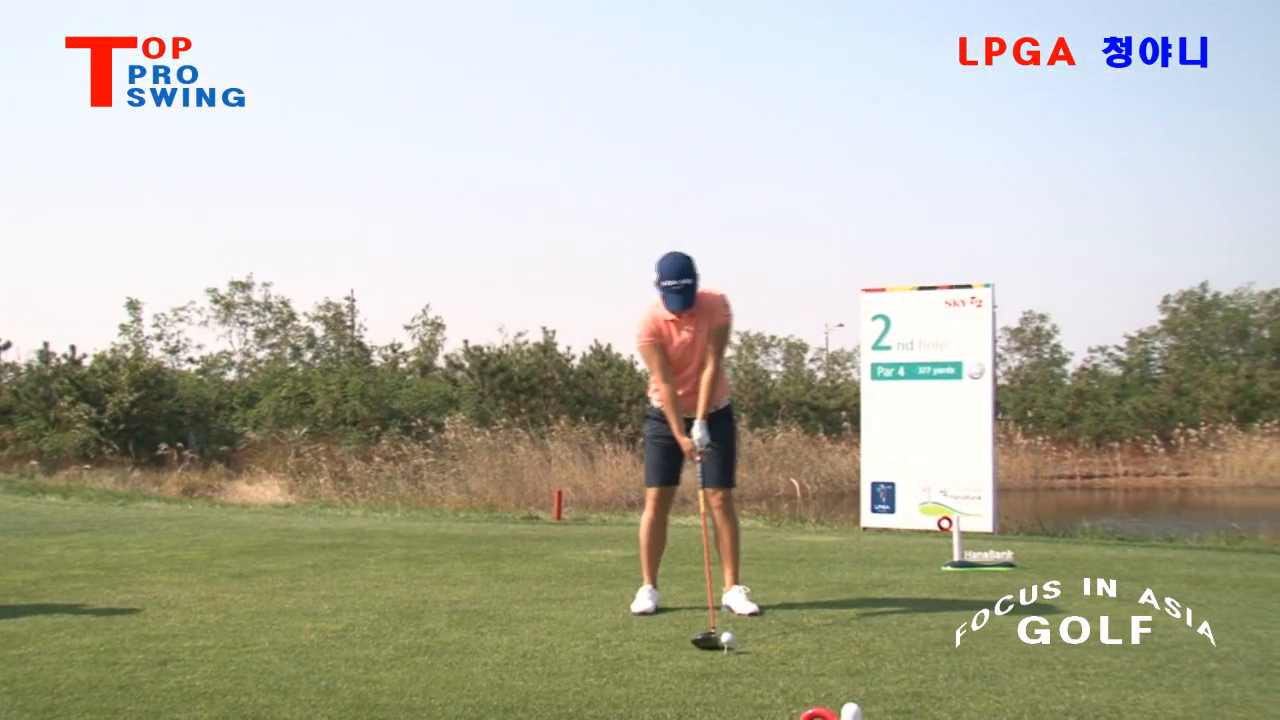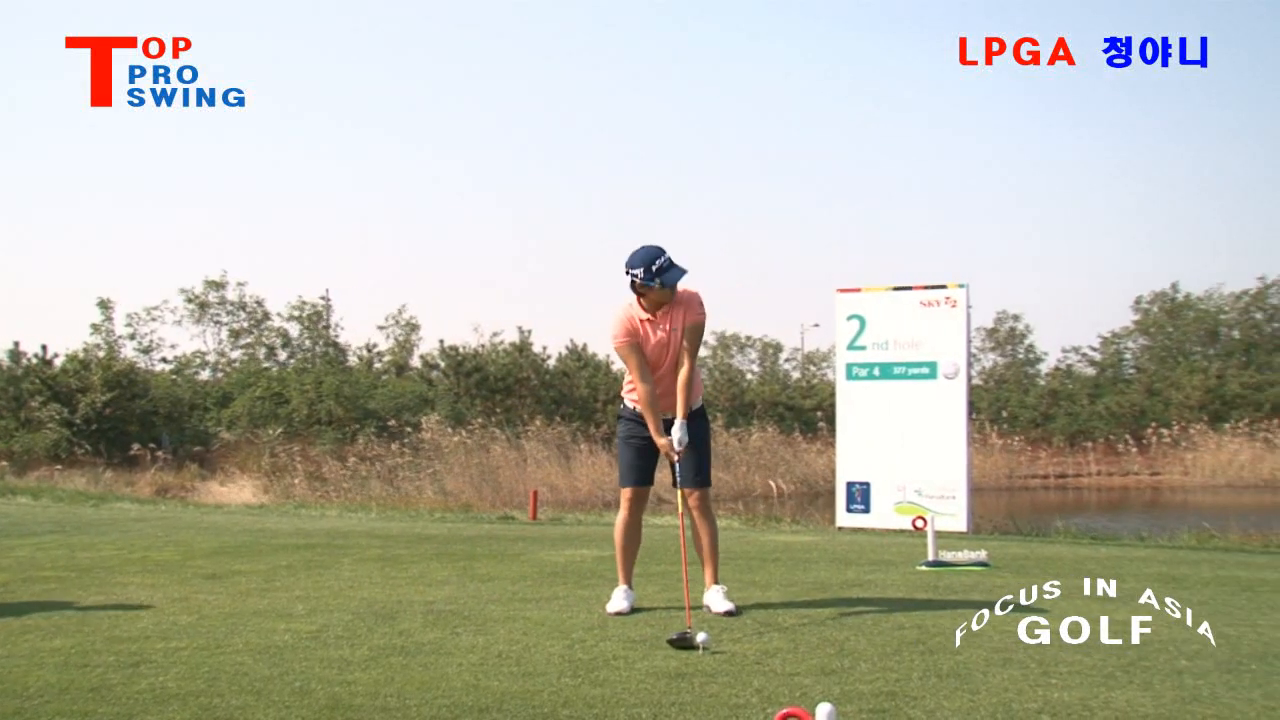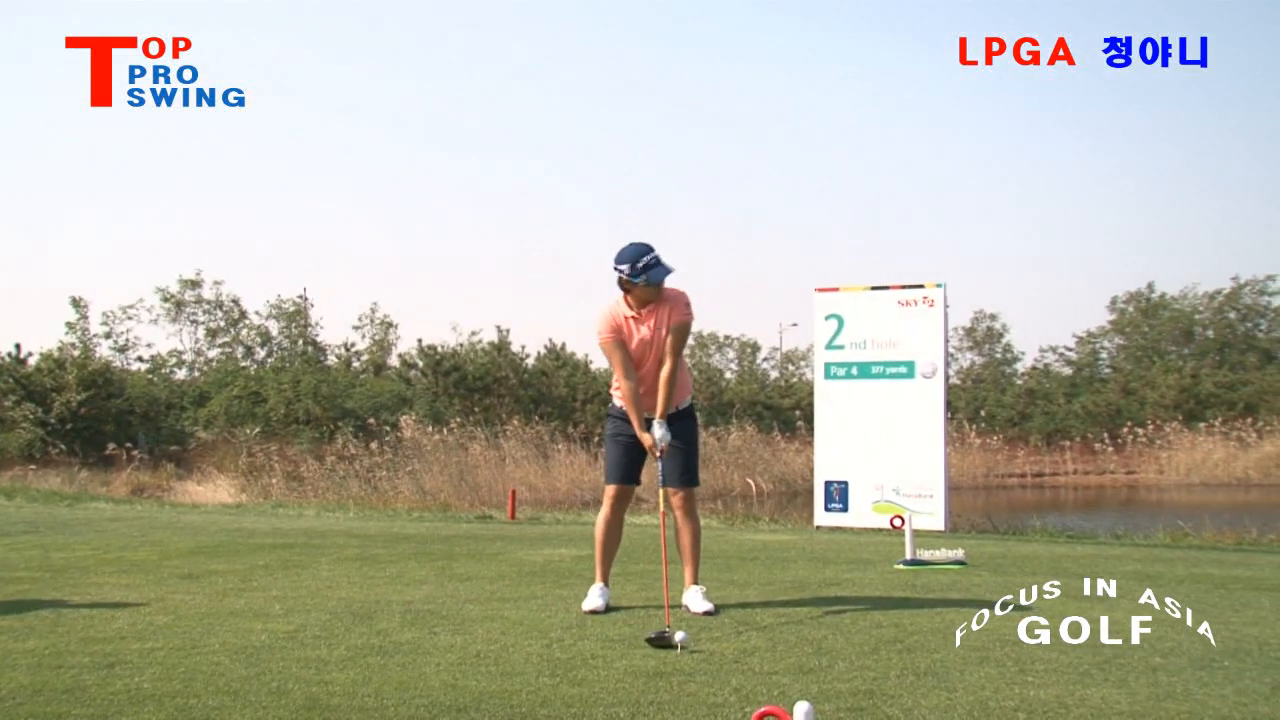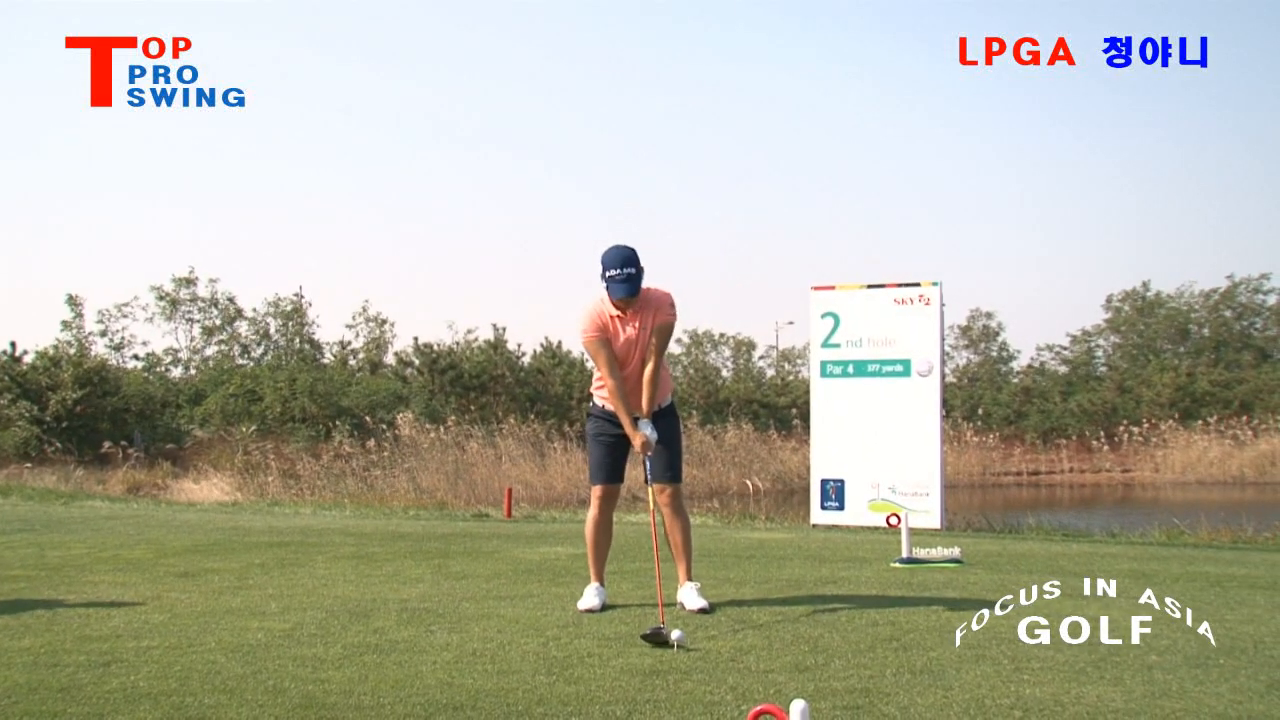
dt=0.4s
person 1, frame 1
left shoulder: (717, 305)
right shoulder: (650, 323)
left elbow: (712, 366)
right elbow: (665, 383)
left wrist: (701, 422)
right wrist: (680, 436)
left hip: (714, 414)
right hip: (664, 417)
left knee: (721, 498)
right knee: (657, 498)
left ankle: (732, 588)
right ankle: (648, 587)
person 1, frame 2
left shoulder: (691, 303)
right shoulder: (625, 323)
left elbow: (687, 366)
right elbow: (643, 382)
left wrist: (680, 423)
right wrist: (658, 436)
left hip: (689, 414)
right hip: (638, 416)
left knee: (698, 499)
right knee: (631, 500)
left ankle: (713, 588)
right ankle: (623, 587)
person 1, frame 3
left shoulder: (678, 302)
right shoulder: (611, 319)
left elbow: (670, 364)
right elbow: (626, 379)
left wrist: (660, 421)
right wrist: (642, 433)
left hip: (675, 413)
right hip: (625, 415)
left knee: (683, 498)
right knee: (615, 497)
left ankle: (692, 588)
right ankle: (600, 585)
person 1, frame 4
left shoulder: (662, 303)
right shoulder: (594, 318)
left elbow: (652, 364)
right elbow: (612, 379)
left wrist: (646, 420)
right wrist: (632, 432)
left hip: (658, 410)
right hip: (608, 415)
left knee: (669, 494)
right knee: (601, 497)
left ankle: (686, 584)
right ankle: (595, 585)
